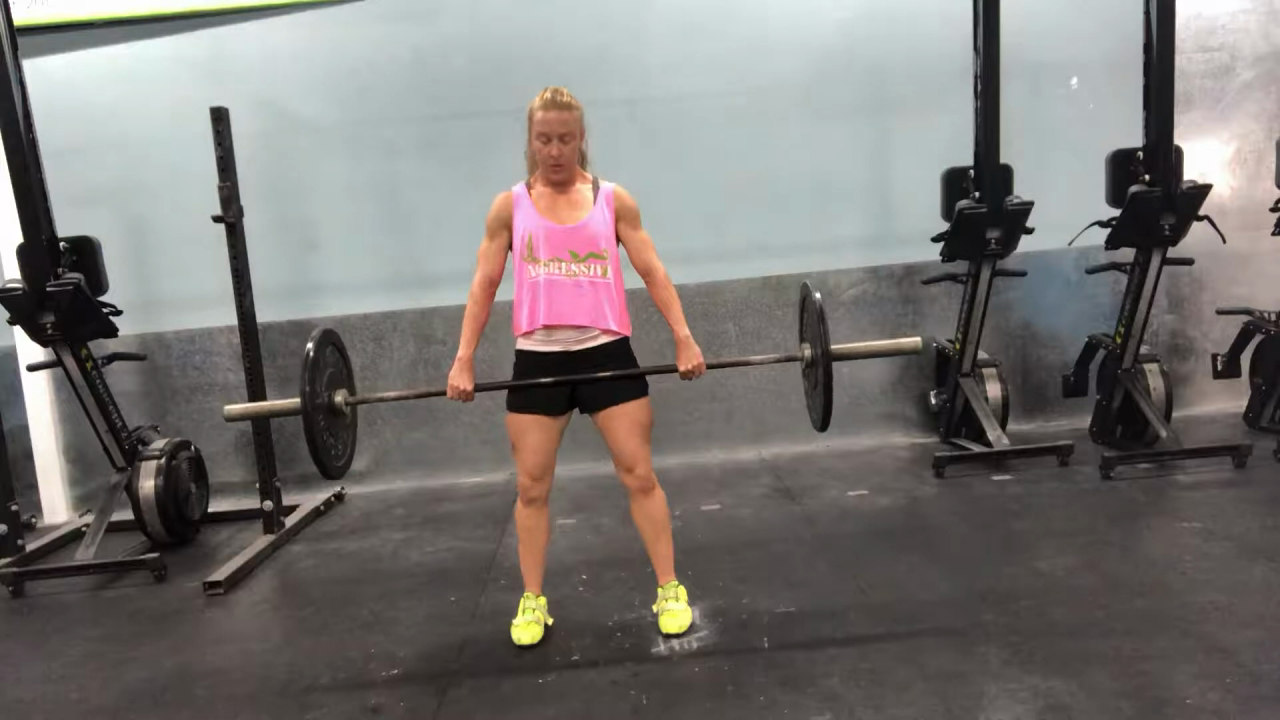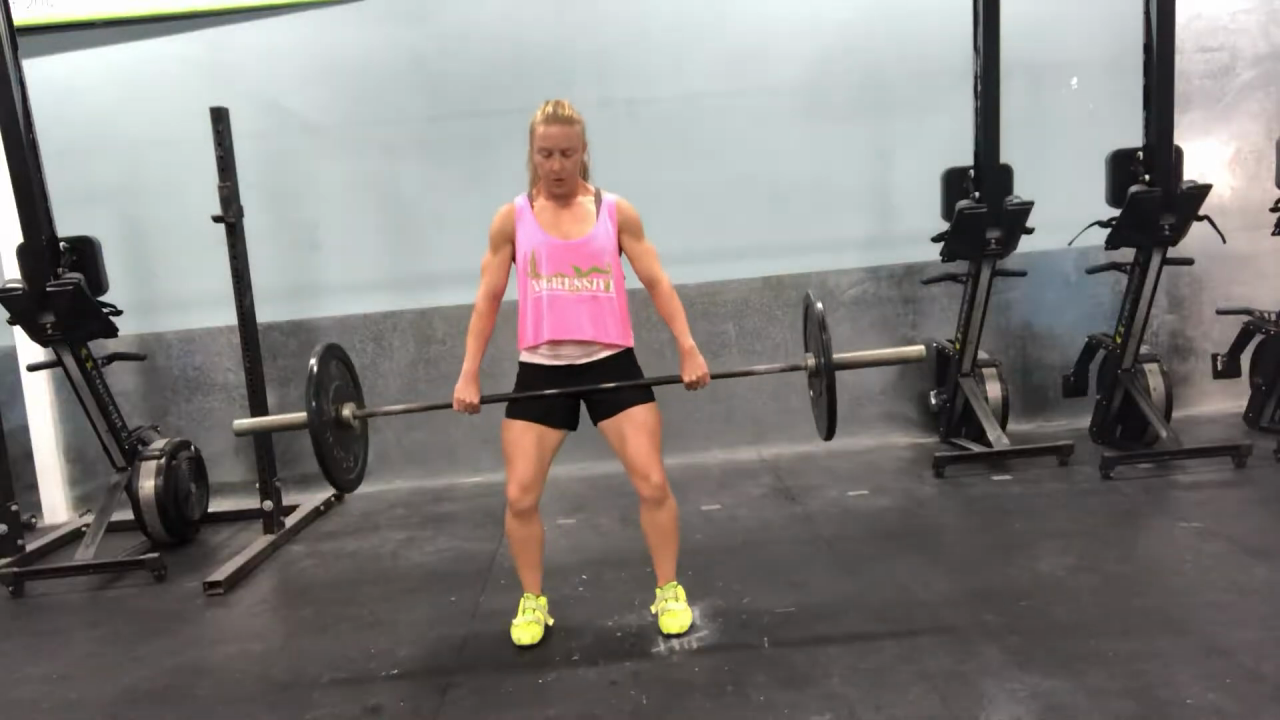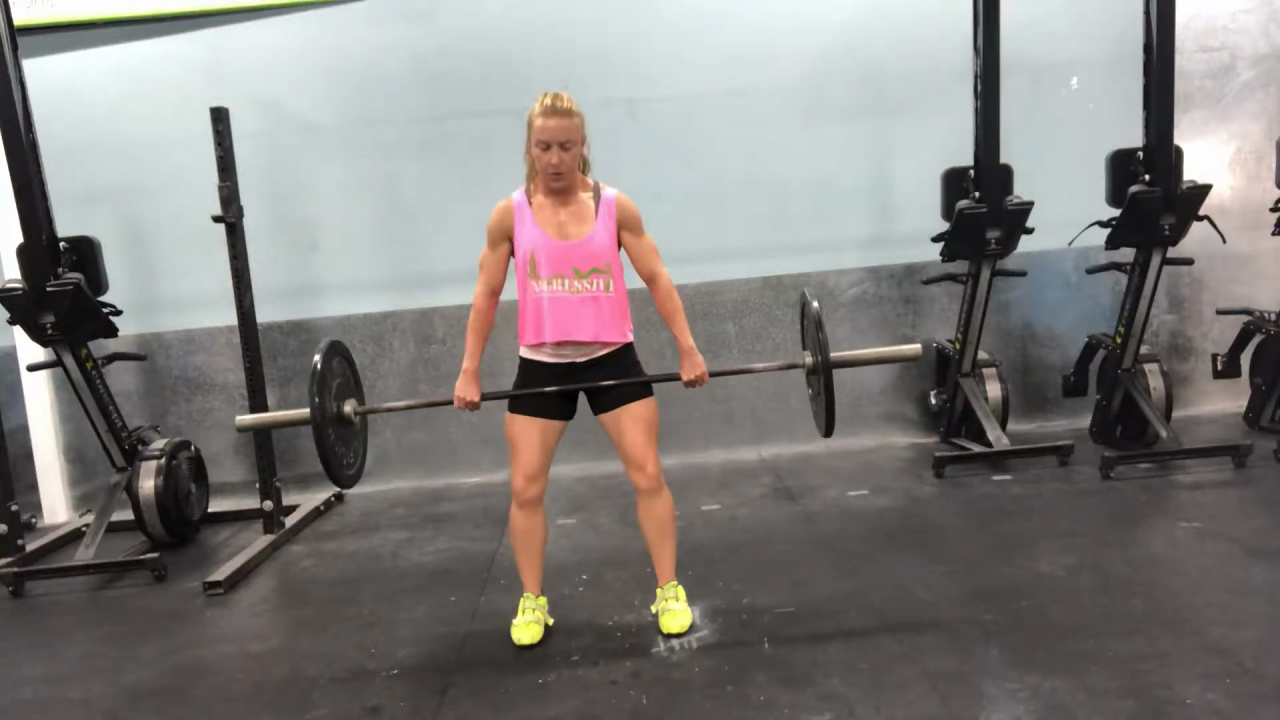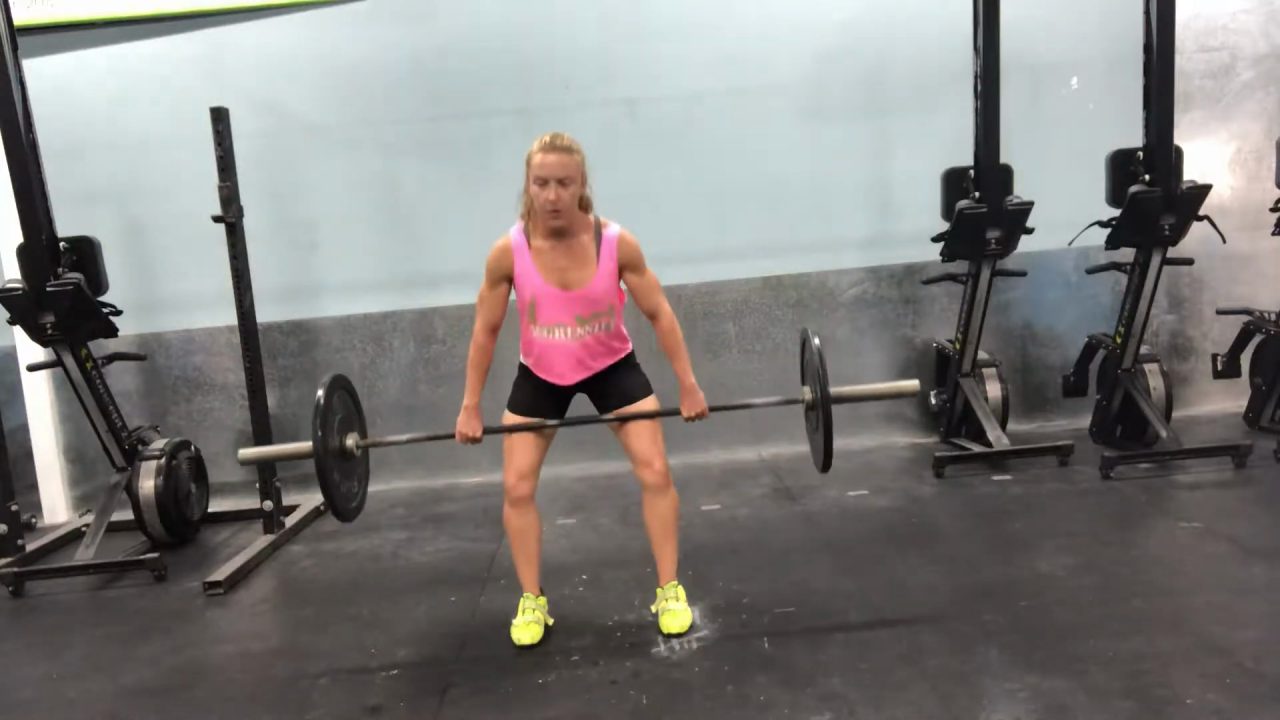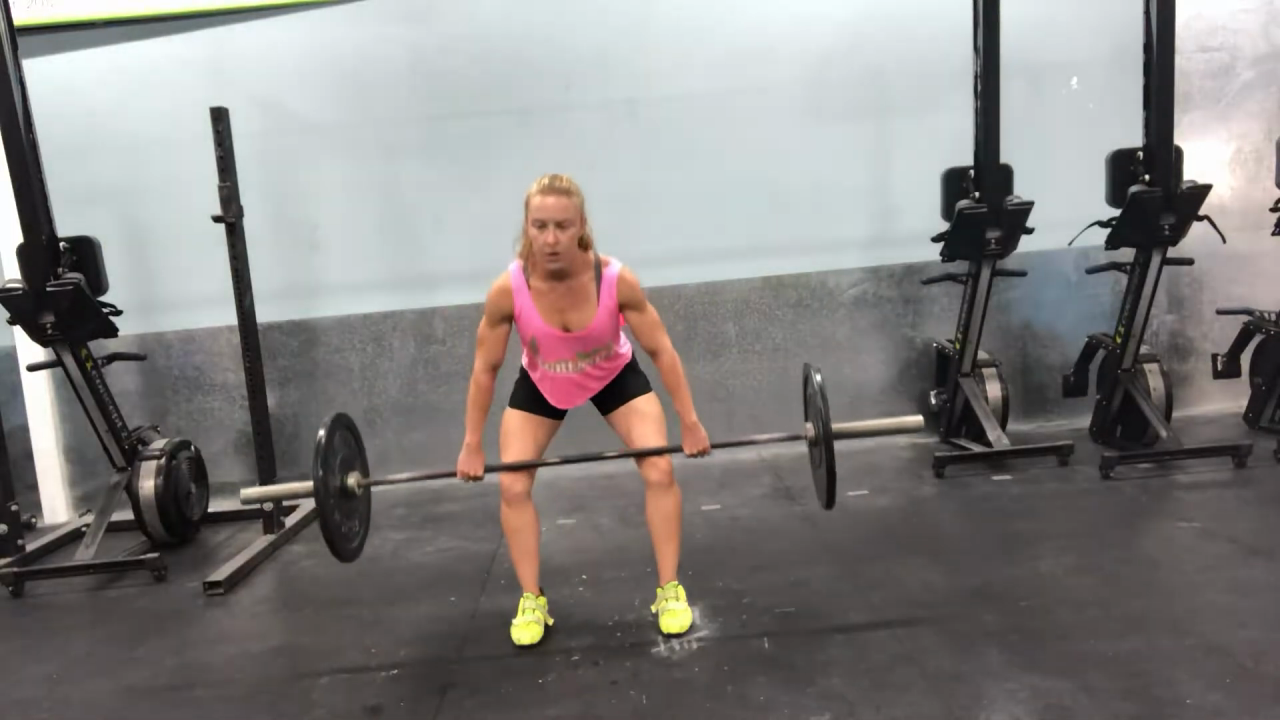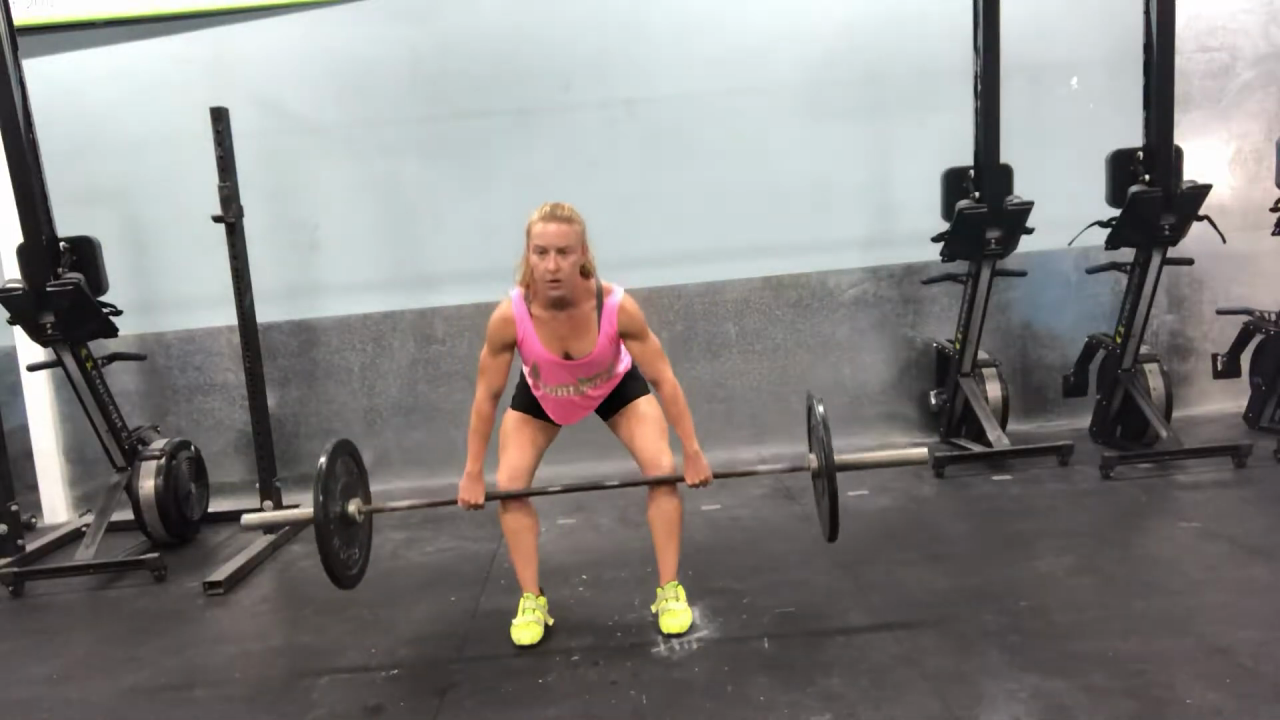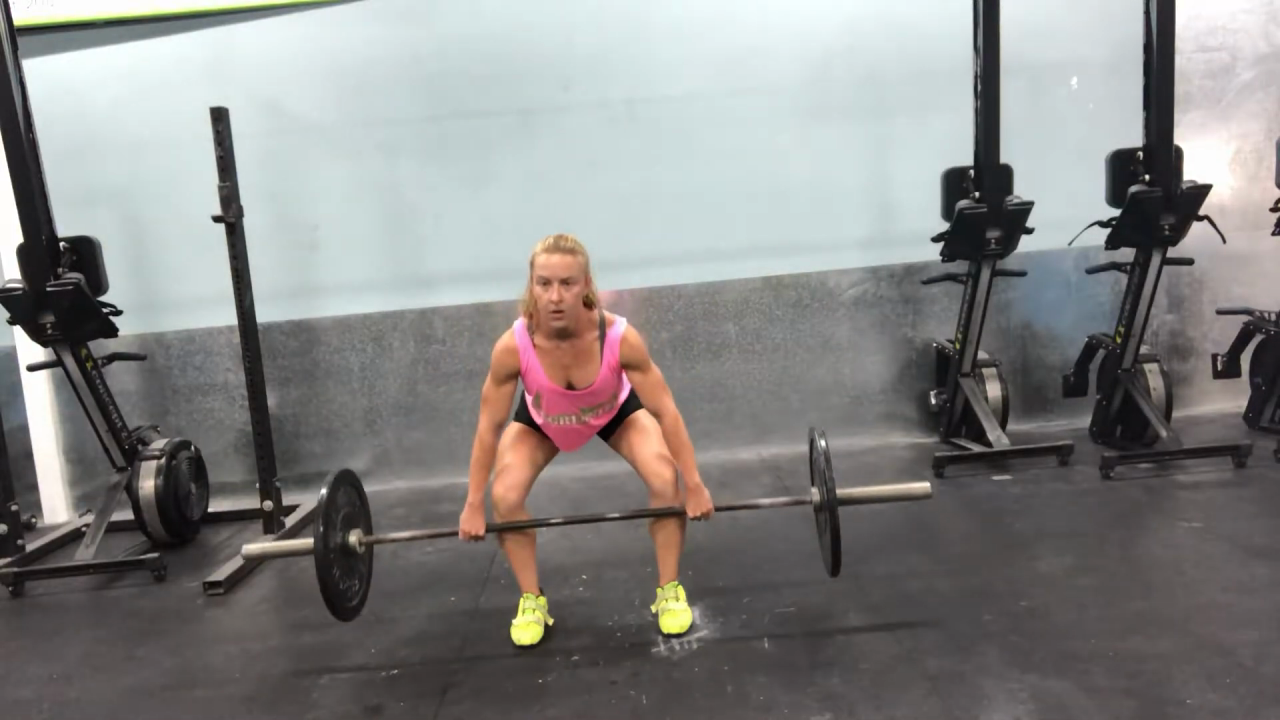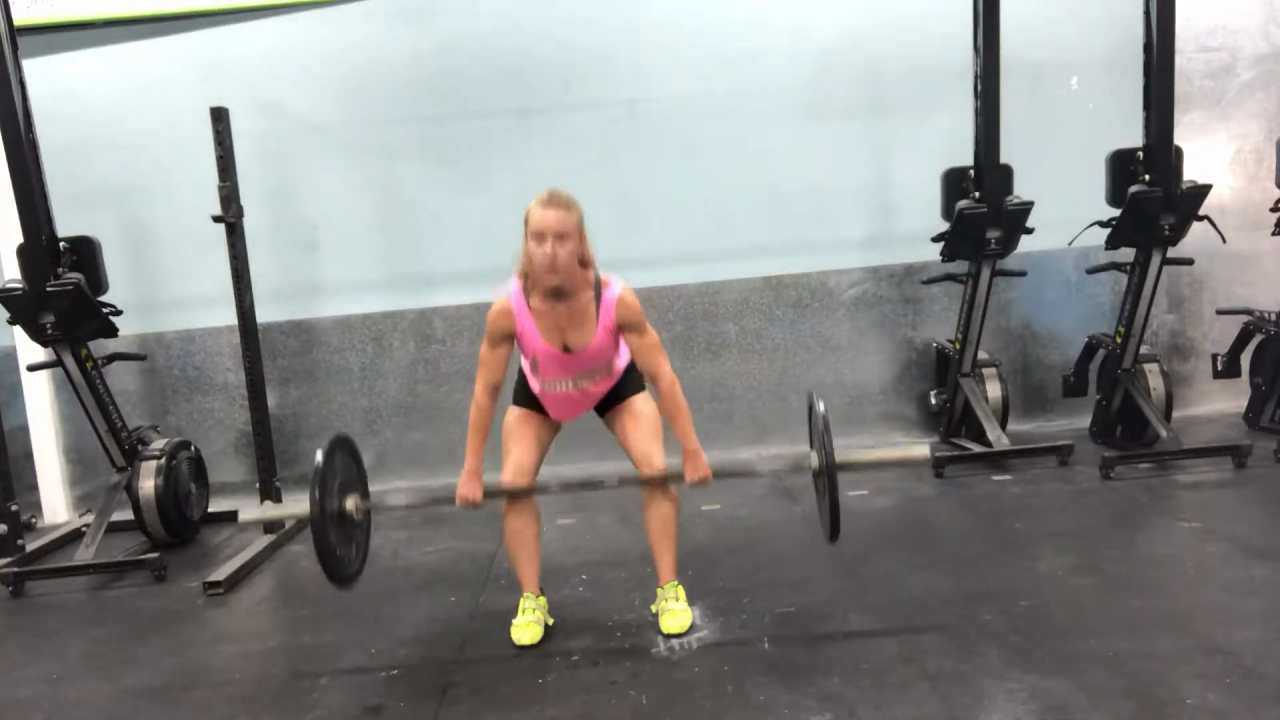
dt=0.4s
person 1, frame 1
left shoulder: (613, 199)
right shoulder: (509, 205)
left elbow: (652, 271)
right elbow: (484, 285)
left wrist: (684, 337)
right wrist: (463, 358)
left hip: (607, 352)
right hip: (537, 358)
left knee: (639, 475)
right knee: (532, 486)
left ankle: (670, 590)
right ankle: (533, 601)
person 1, frame 2
left shoulder: (616, 211)
right shoulder: (512, 218)
left elbow: (657, 282)
right elbow: (488, 299)
left wrist: (688, 348)
right wrist: (468, 372)
left hip: (611, 364)
right hip: (540, 371)
left knee: (652, 483)
right knee: (519, 496)
left ankle: (668, 591)
right ankle: (532, 602)
person 1, frame 3
left shoulder: (615, 205)
right shoulder: (509, 214)
left elbow: (656, 278)
right elbow: (486, 294)
left wrist: (687, 347)
right wrist: (469, 369)
left hip: (611, 358)
right hip: (541, 365)
left knee: (648, 476)
right knee: (526, 488)
left ankle: (669, 591)
right ankle: (532, 601)
person 1, frame 4
left shoulder: (617, 243)
right shoulder: (507, 252)
left elbow: (658, 313)
right elbow: (486, 330)
left wrist: (688, 383)
right wrist: (470, 405)
left hip: (612, 368)
right hip: (540, 375)
left knee: (655, 471)
right knee: (517, 485)
left ankle: (669, 591)
right ankle: (532, 602)
person 1, frame 5
left shoulder: (617, 280)
right shoulder: (507, 290)
left elbow: (661, 350)
right elbow: (485, 368)
left wrist: (690, 422)
right wrist: (472, 443)
left hip: (615, 376)
right hip: (540, 384)
left knee: (660, 470)
right knee: (512, 486)
left ankle: (669, 590)
right ankle: (532, 601)
person 1, frame 6
left shoulder: (618, 307)
right shoulder: (508, 316)
left elbow: (663, 379)
right elbow: (487, 395)
left wrist: (692, 451)
right wrist: (472, 472)
left hip: (616, 385)
right hip: (539, 394)
left knee: (663, 472)
right knee: (509, 486)
left ankle: (669, 591)
right ankle: (531, 601)
person 1, frame 7
left shoulder: (621, 338)
right shoulder: (512, 347)
left elbow: (665, 412)
right elbow: (489, 427)
left wrist: (694, 485)
right wrist: (473, 503)
left hip: (616, 410)
right hip: (540, 420)
left knee: (666, 481)
right knee: (505, 497)
left ankle: (669, 592)
right ankle: (532, 602)
person 1, frame 8
left shoulder: (616, 299)
right shoulder: (508, 309)
left elbow: (660, 374)
right elbow: (486, 390)
left wrist: (692, 450)
right wrist: (471, 469)
left hip: (614, 382)
right hip: (539, 390)
left knee: (656, 471)
right knee: (514, 484)
left ankle: (669, 590)
right ankle: (532, 600)
